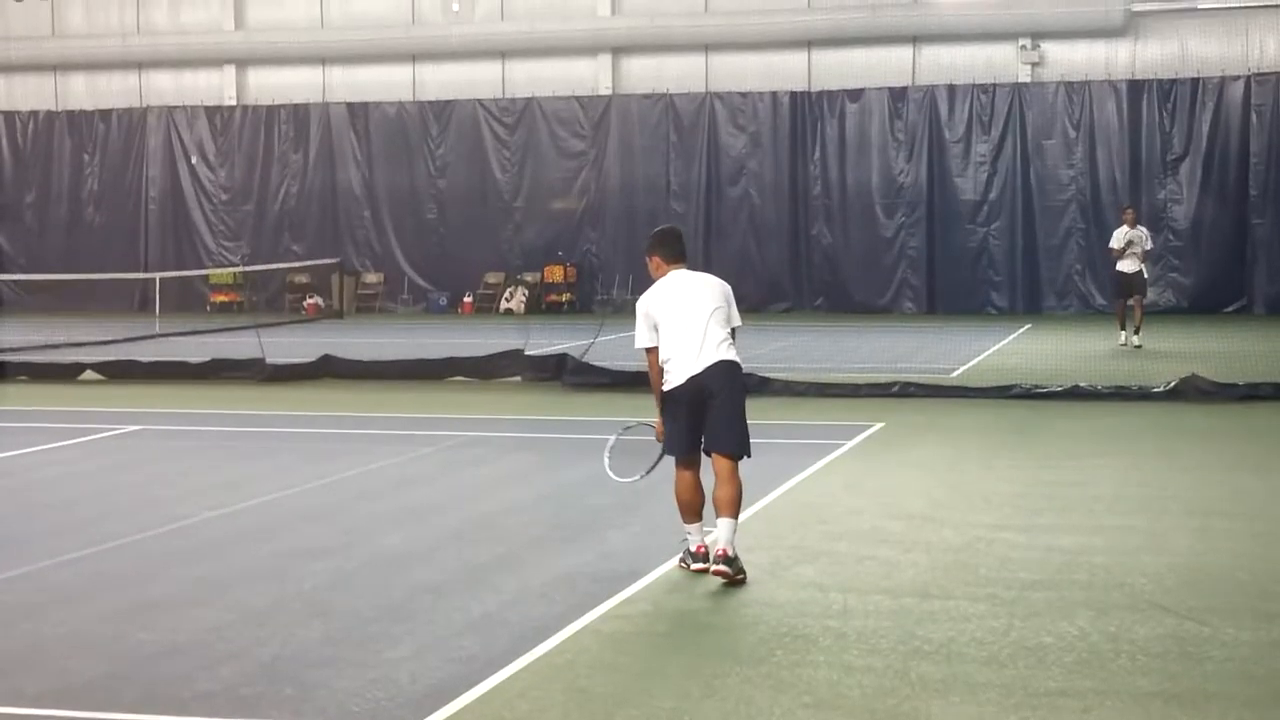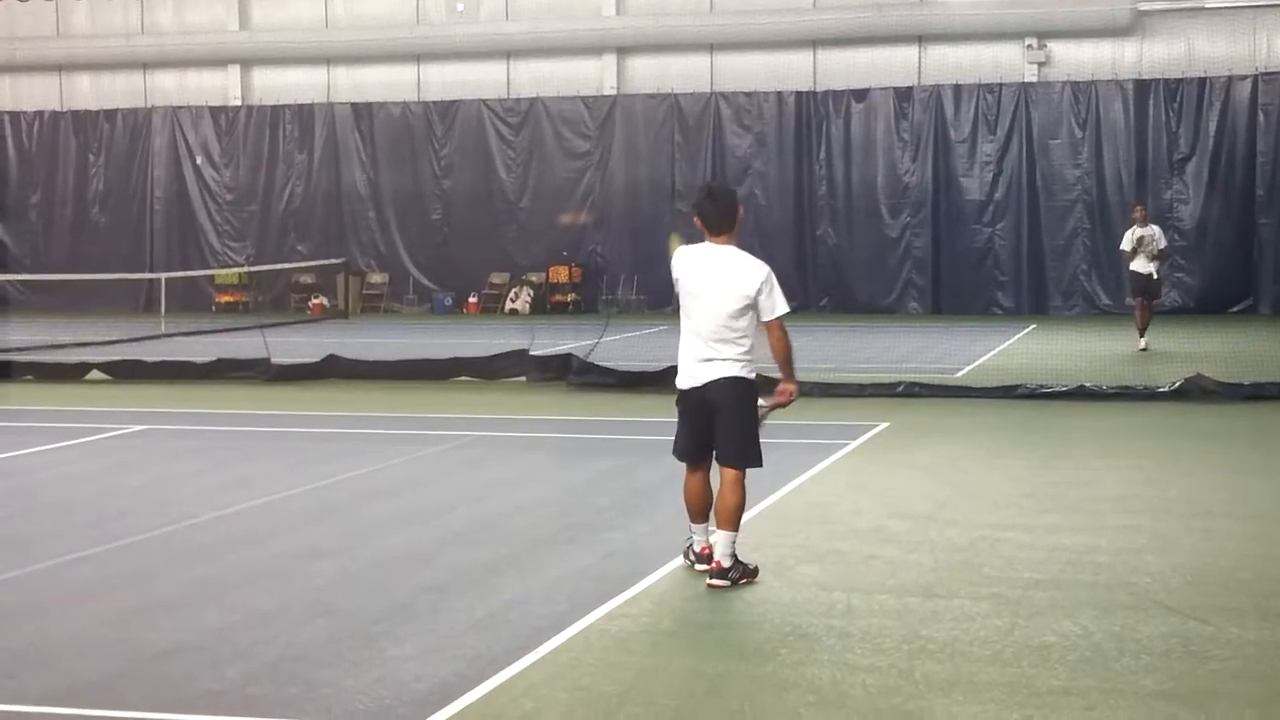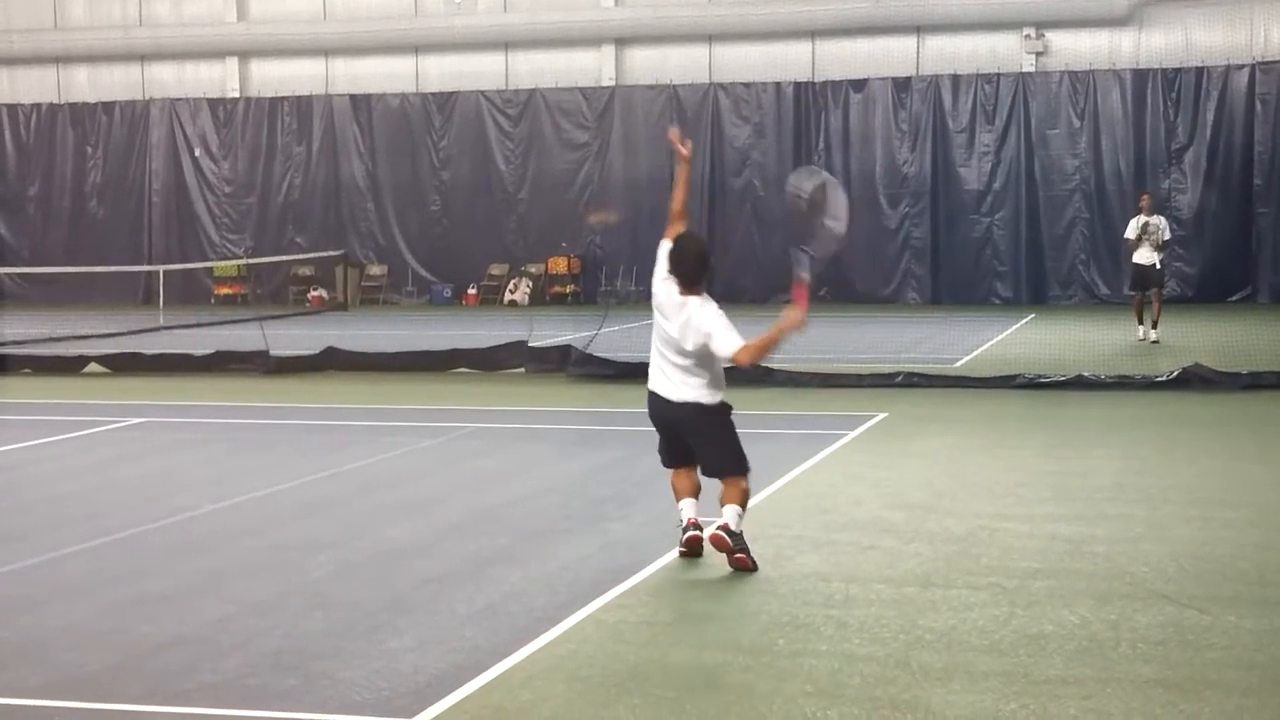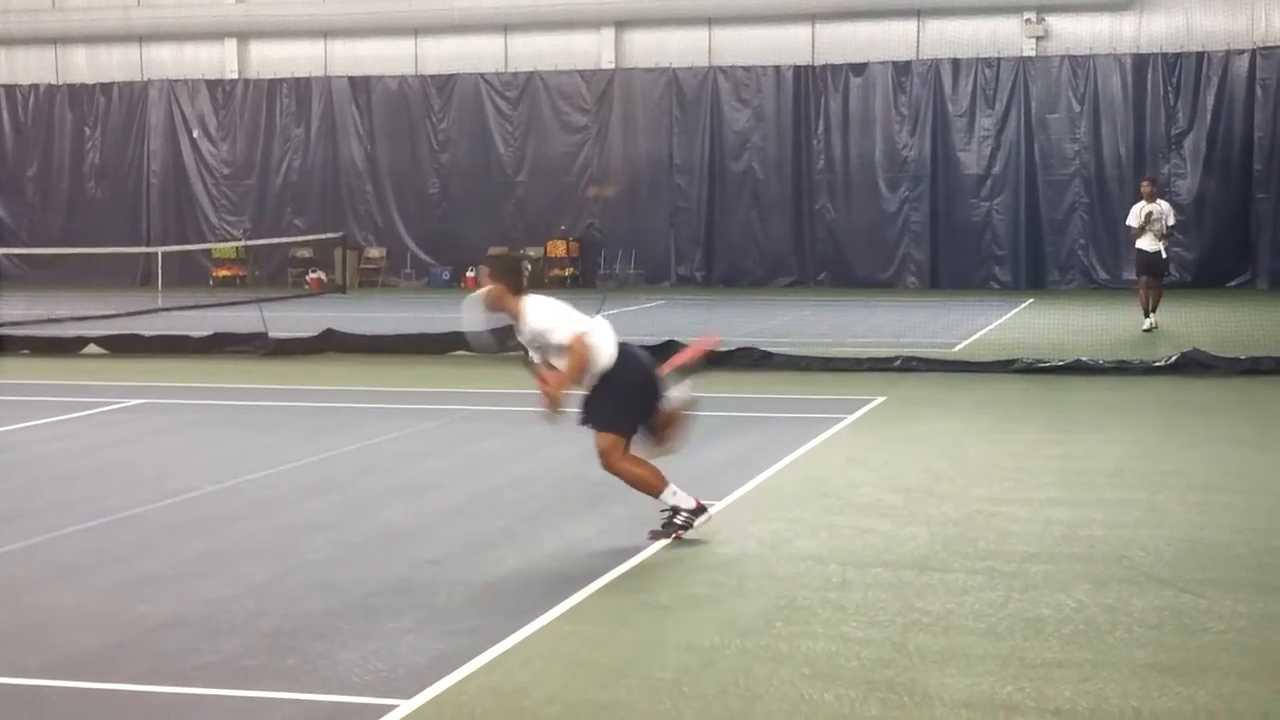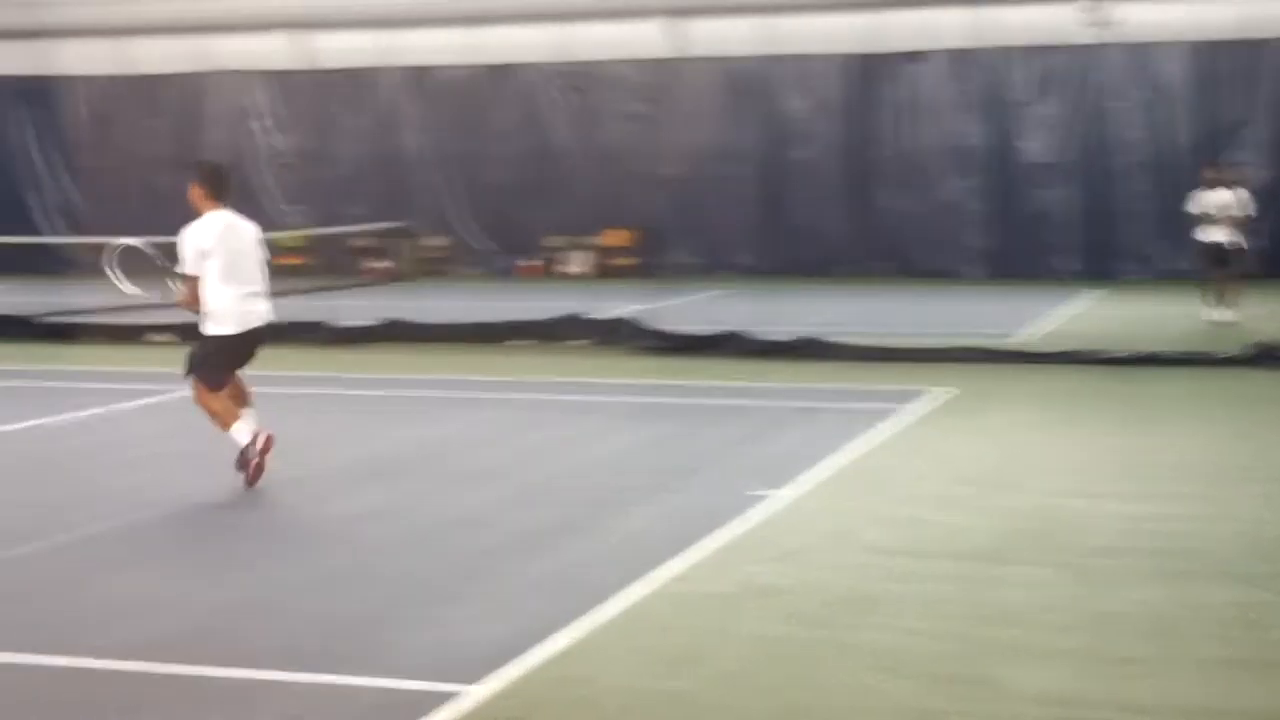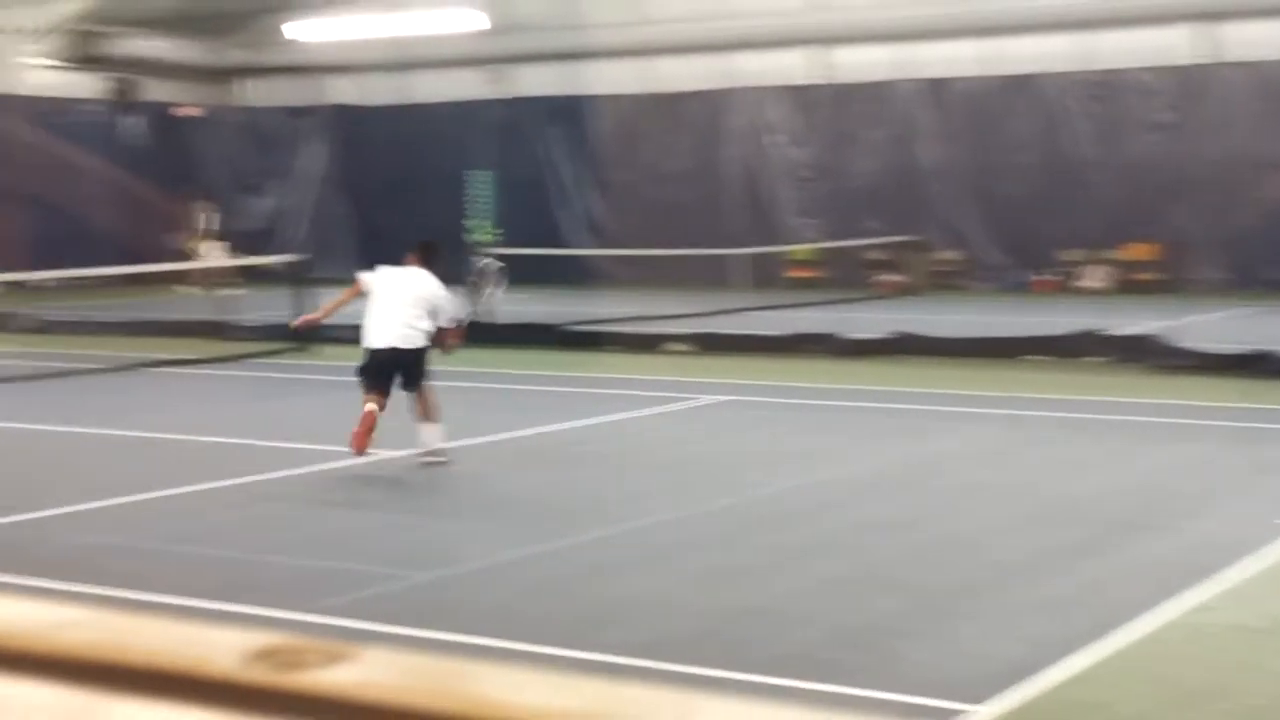
dt=0.7s
person 1, frame 1
left shoulder: (649, 299)
right shoulder: (718, 285)
left elbow: (655, 365)
left wrist: (662, 413)
left hip: (679, 382)
right hip: (723, 372)
left knee: (686, 466)
right knee: (725, 465)
left ankle: (696, 548)
right ankle: (724, 550)
person 1, frame 2
left shoulder: (683, 259)
right shoulder: (756, 271)
right elbow: (776, 334)
right wrist: (788, 379)
left hip: (691, 382)
right hip: (734, 382)
left knee: (696, 469)
right knee: (732, 474)
left ankle: (700, 547)
right ankle: (724, 562)
person 1, frame 3
left shoulder: (663, 284)
right shoulder: (709, 318)
left elbow: (676, 221)
right elbow: (746, 359)
left wrist: (684, 166)
right wrist: (785, 327)
left hip: (661, 400)
right hip: (702, 407)
left knee: (681, 465)
right knee: (734, 480)
left ankle: (690, 523)
right ankle: (727, 526)
person 1, frame 4
left shoulder: (541, 315)
right shoulder: (525, 326)
left elbow: (582, 350)
right elbow: (541, 365)
left wrist: (559, 387)
right wrist: (552, 384)
left hip: (617, 368)
right hip: (604, 375)
person 1, frame 5
left shoulder: (193, 233)
right shoulder: (249, 228)
left elbow: (193, 296)
left wrist: (188, 301)
left hip: (225, 326)
right hip: (259, 319)
left knee: (205, 390)
right knee: (226, 374)
left ankle: (249, 439)
right ankle: (250, 435)
person 1, frame 6
left shoulder: (385, 273)
right shoulder: (440, 292)
left elbow: (352, 292)
right elbow: (445, 338)
left wrist: (320, 315)
right wrist: (445, 342)
left hip: (379, 344)
right hip: (414, 344)
left knee: (375, 397)
right knee: (420, 391)
left ankle: (370, 413)
right ankle: (434, 446)
